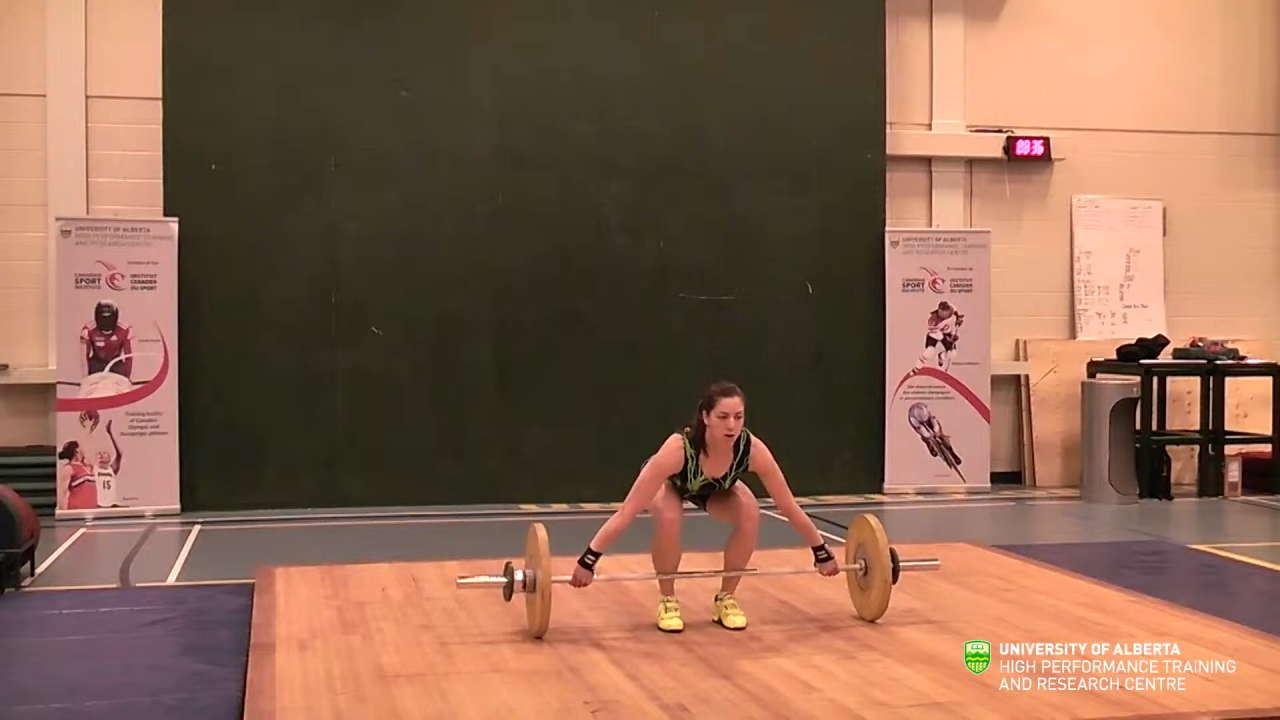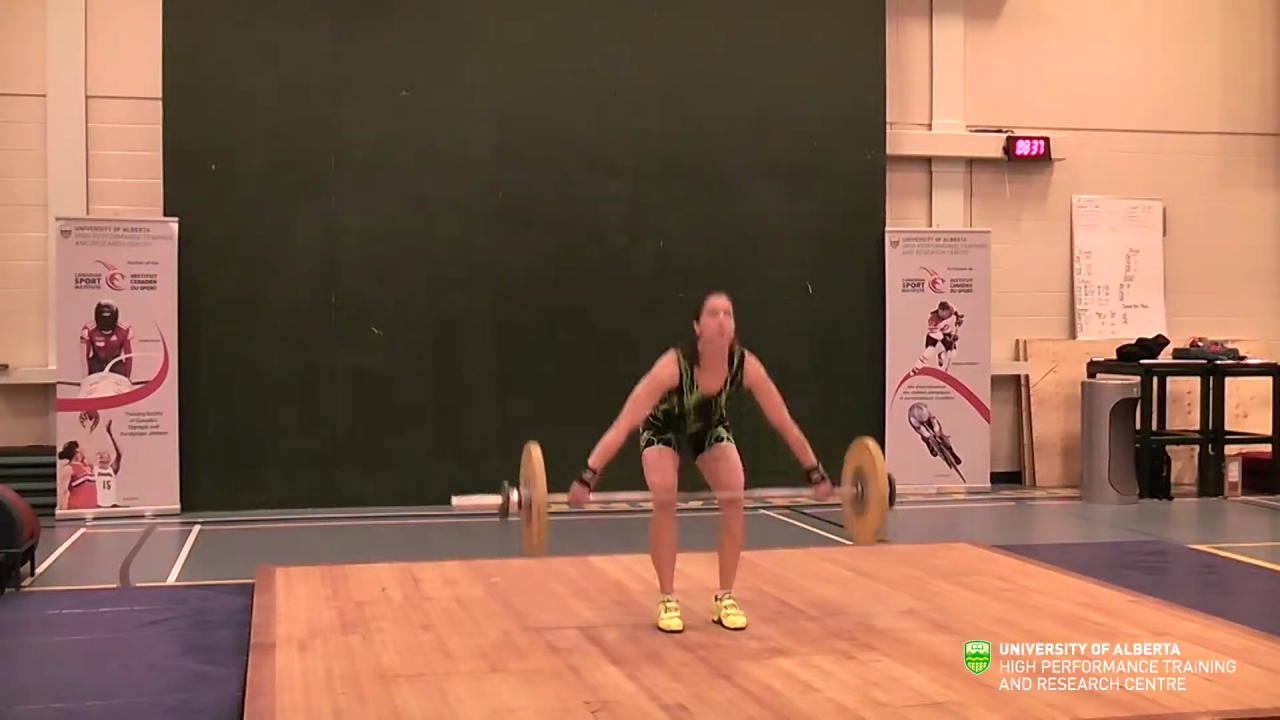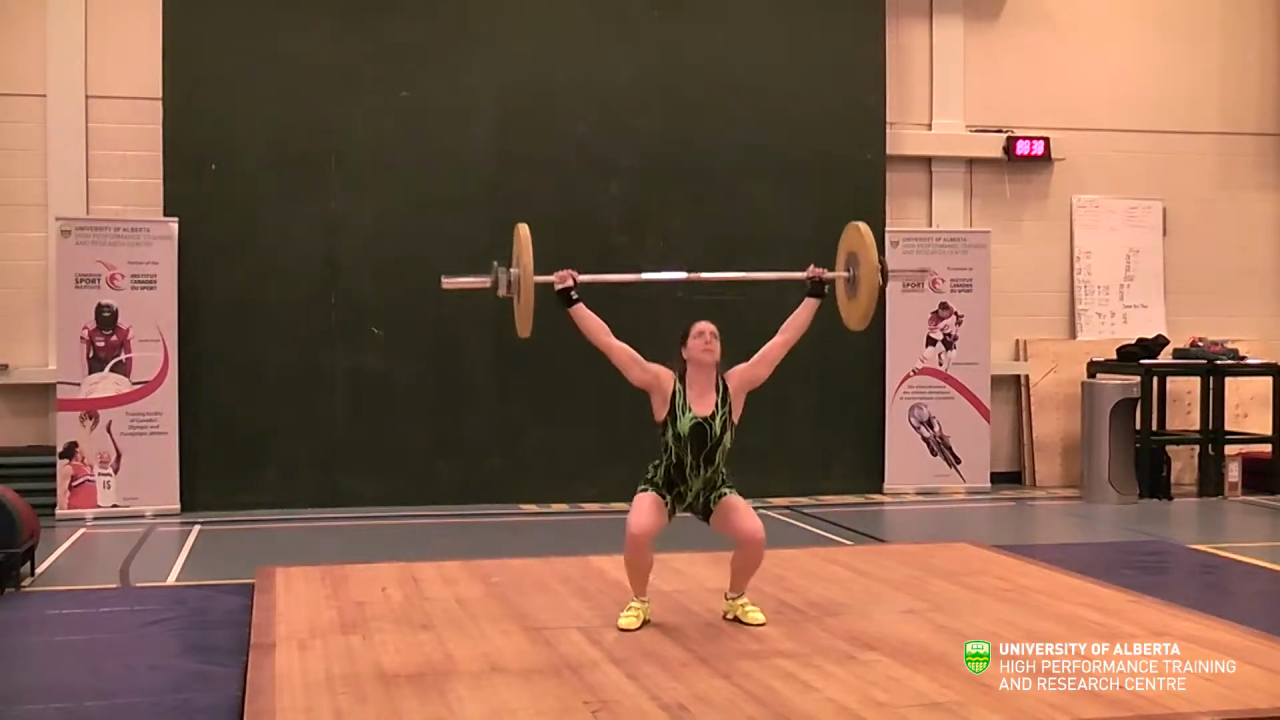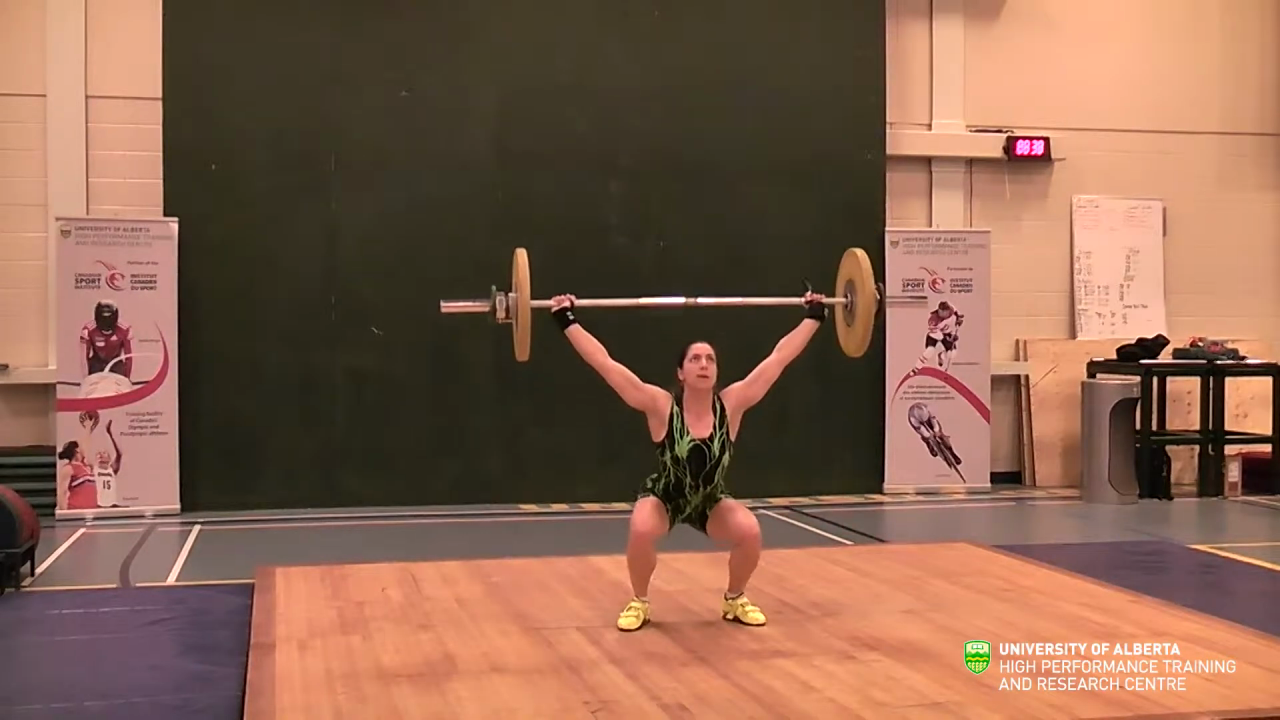
dt=0.7s
person 1, frame 1
left shoulder: (753, 450)
right shoulder: (678, 449)
left elbow: (790, 507)
right elbow: (627, 511)
left wrist: (822, 553)
right wrist: (588, 560)
left hip: (717, 489)
right hip: (671, 483)
left knee: (749, 514)
right knee: (668, 518)
left ankle: (726, 598)
right ankle: (667, 600)
person 1, frame 2
left shoulder: (745, 365)
right shoulder: (673, 365)
left elbow: (785, 424)
right elbow: (623, 424)
left wrist: (817, 474)
right wrist: (586, 476)
left hip: (709, 428)
right hip: (664, 427)
left knee: (734, 499)
right knee: (666, 501)
left ankle: (725, 598)
right ankle: (667, 601)
person 1, frame 3
left shoulder: (734, 385)
right shoulder: (663, 384)
left elbow: (783, 340)
right elbow: (606, 341)
left wrist: (814, 294)
right wrist: (571, 297)
left hip: (713, 488)
right hip: (664, 486)
left knee: (753, 535)
right knee: (637, 533)
left ankle: (735, 599)
right ankle: (639, 602)
person 1, frame 4
left shoulder: (731, 404)
right shoulder: (661, 407)
left elbow: (780, 357)
right elbow: (605, 362)
left wrist: (813, 317)
right wrist: (567, 320)
left hip: (710, 499)
right hip: (664, 496)
left knee: (750, 531)
right knee: (641, 531)
left ankle: (735, 599)
right ankle: (639, 602)
